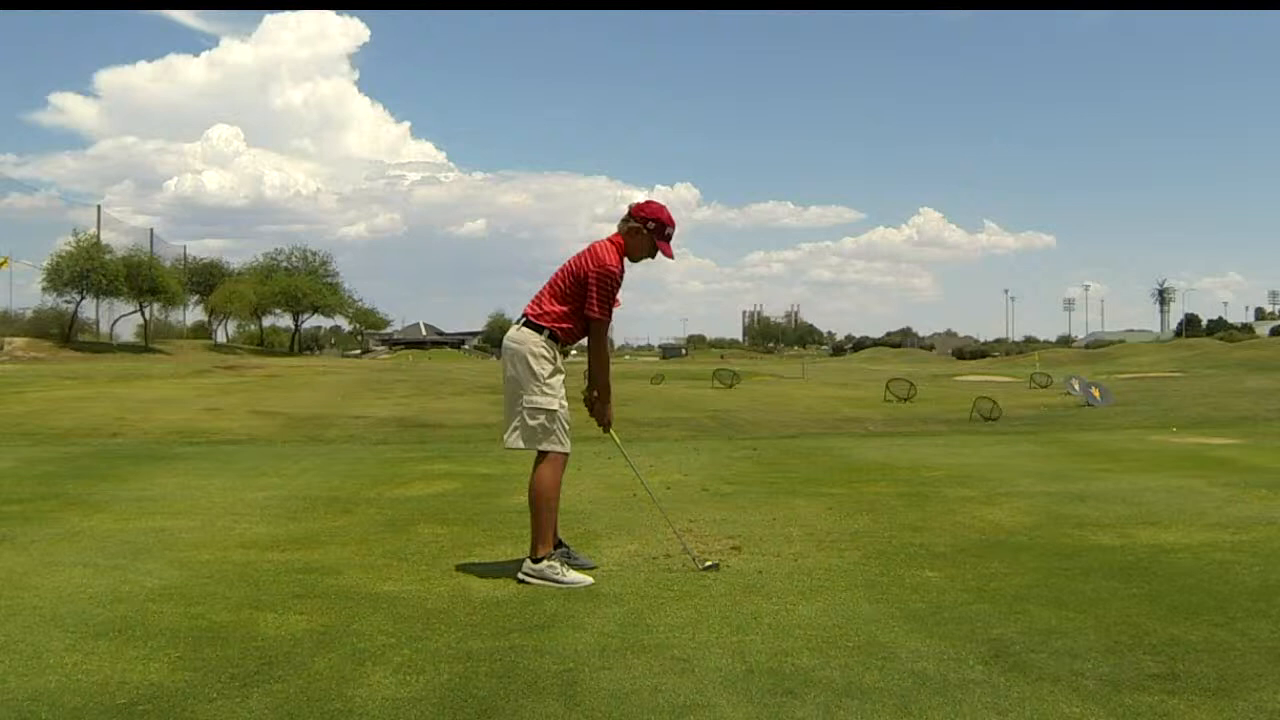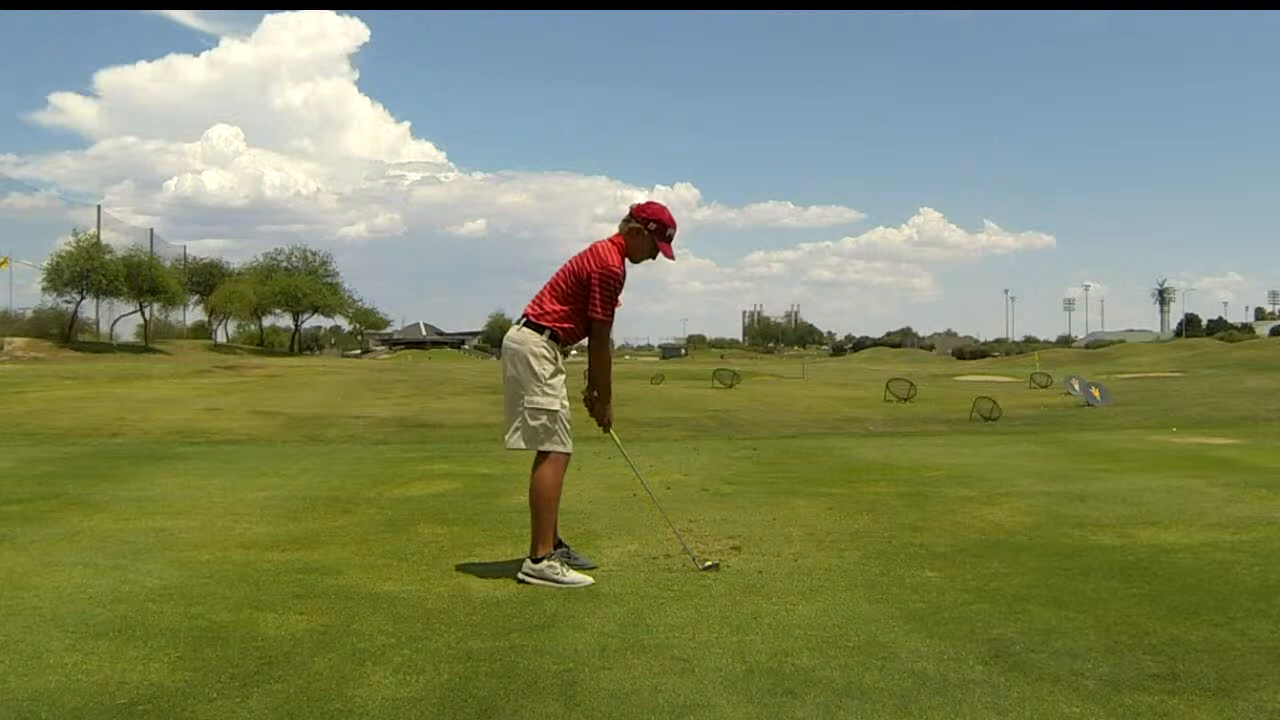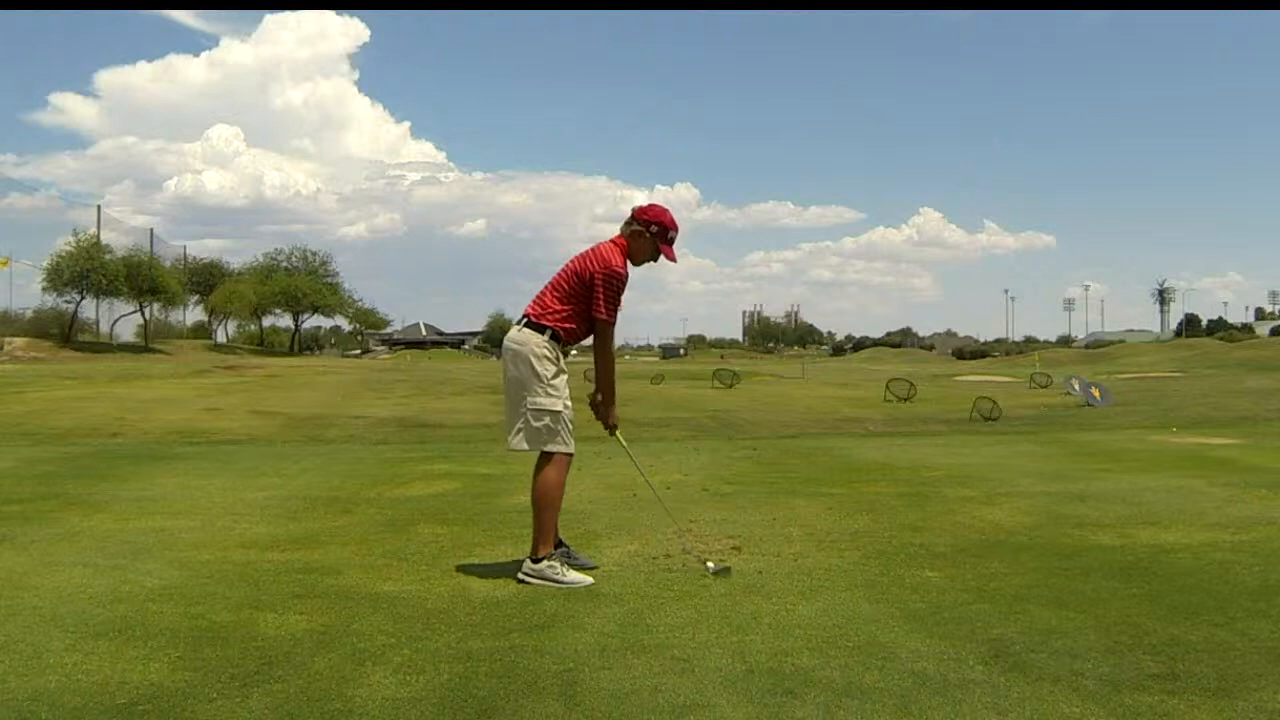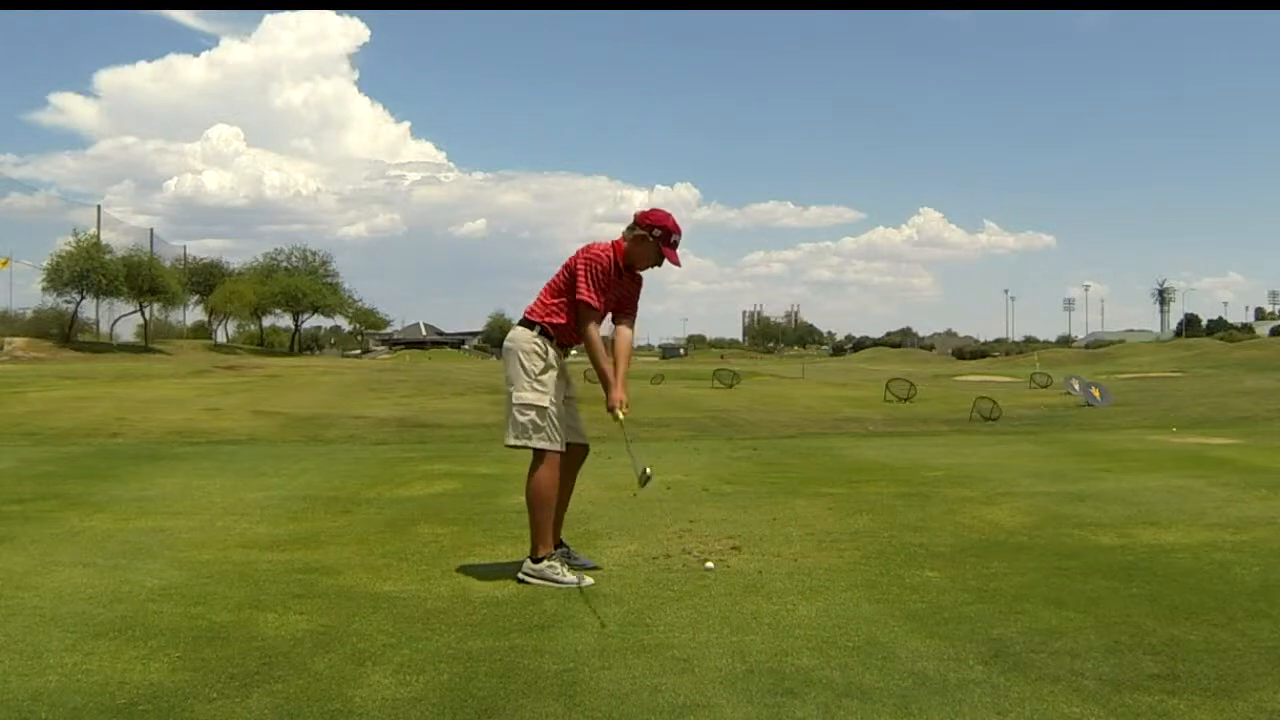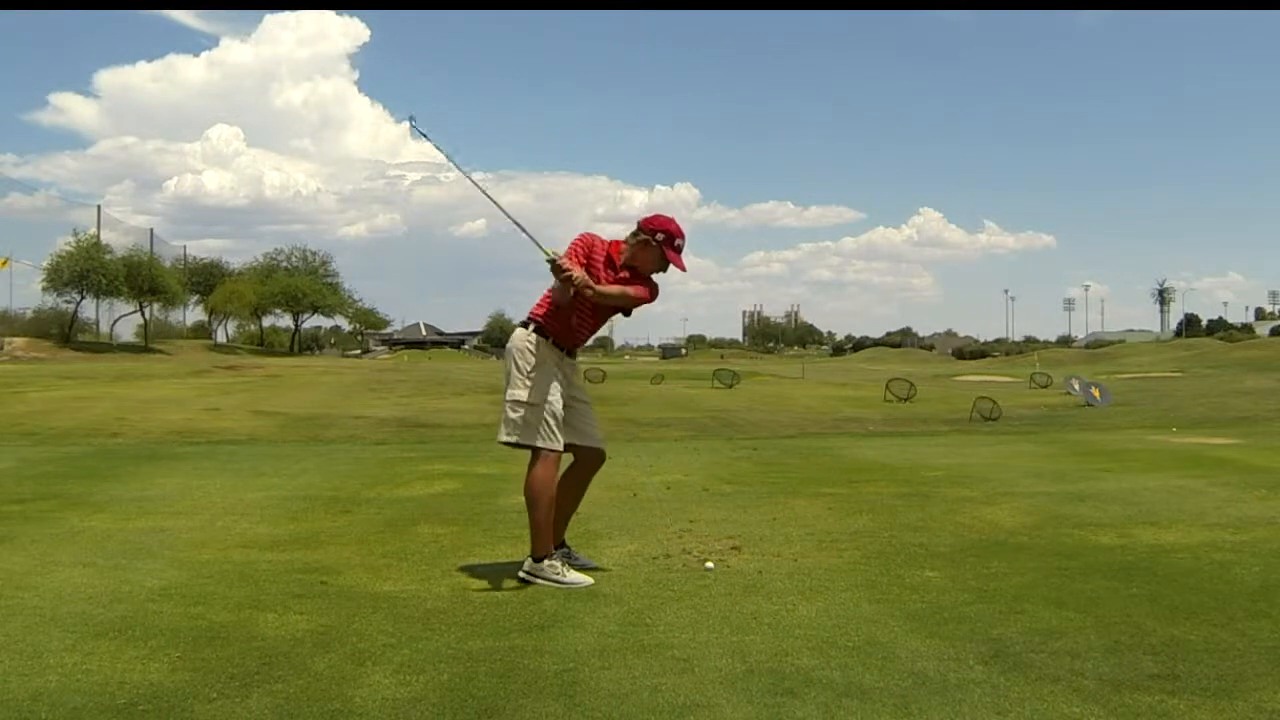
dt=0.2s
person 1, frame 1
left shoulder: (604, 255)
right shoulder: (607, 264)
left elbow: (595, 333)
right elbow: (598, 338)
left wrist: (592, 386)
right wrist: (605, 399)
left hip: (533, 345)
right hip: (535, 347)
left knee: (552, 449)
right knee: (553, 452)
left ankle: (551, 545)
right ankle: (539, 560)
person 1, frame 2
left shoulder: (605, 255)
right shoulder: (610, 265)
left elbow: (595, 333)
right elbow: (600, 339)
left wrist: (592, 385)
right wrist: (605, 399)
left hip: (531, 344)
right hip: (536, 347)
left knee: (552, 448)
right knee: (554, 451)
left ankle: (551, 545)
right ankle: (539, 561)
person 1, frame 3
left shoulder: (611, 262)
right shoulder: (611, 265)
left elbow: (604, 334)
right elbow: (603, 340)
left wrist: (602, 390)
right wrist: (608, 402)
left hip: (535, 347)
right hip: (537, 348)
left knee: (558, 449)
right knee: (555, 453)
left ankle: (551, 545)
right ankle: (539, 560)
person 1, frame 4
left shoulder: (632, 282)
right shoulder: (597, 256)
left elbow: (624, 331)
right elbow: (587, 328)
left wrist: (620, 386)
right wrist: (609, 387)
left hip: (554, 354)
right hip: (534, 346)
left knee: (575, 449)
right knee: (550, 452)
left ankle: (553, 545)
right ankle: (539, 560)
person 1, frame 5
left shoulder: (646, 286)
right shoulder: (590, 244)
left elbow: (620, 295)
right elbow: (560, 291)
left wrist: (590, 285)
right wrist: (568, 277)
left hip: (564, 361)
right hip: (534, 348)
left knee: (591, 455)
right knee: (547, 452)
left ankle: (554, 546)
right ankle: (539, 561)
